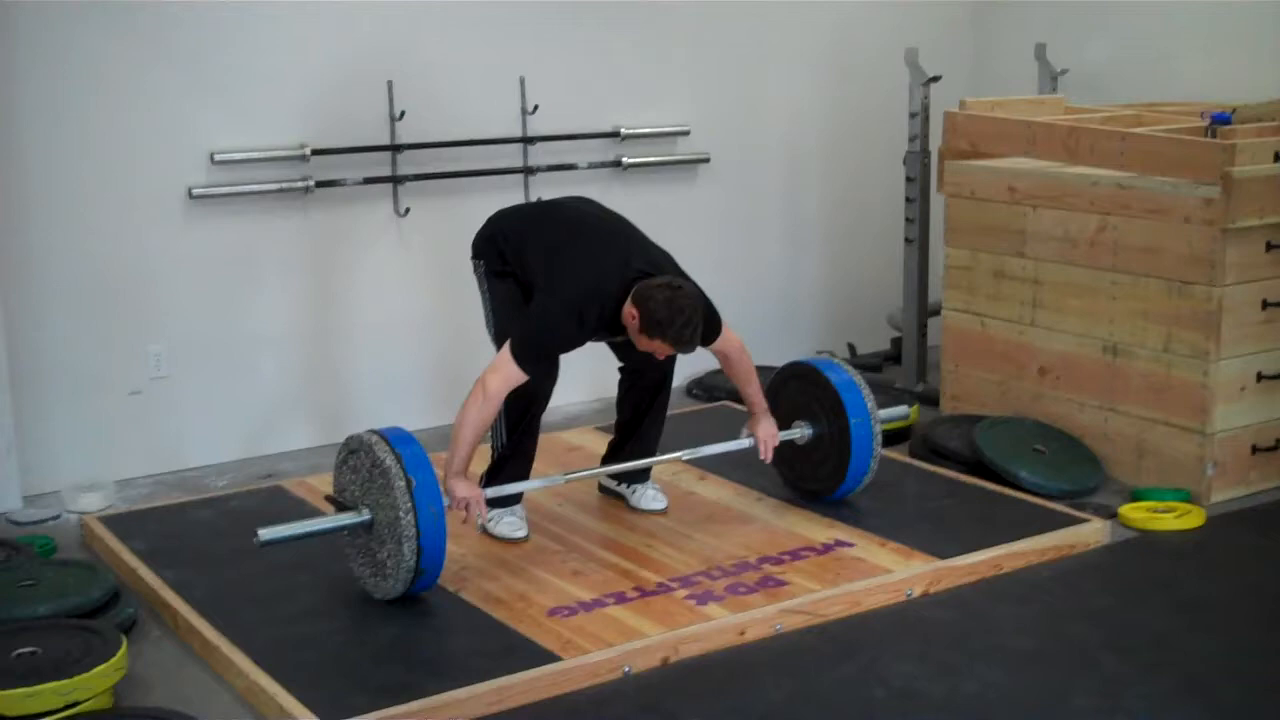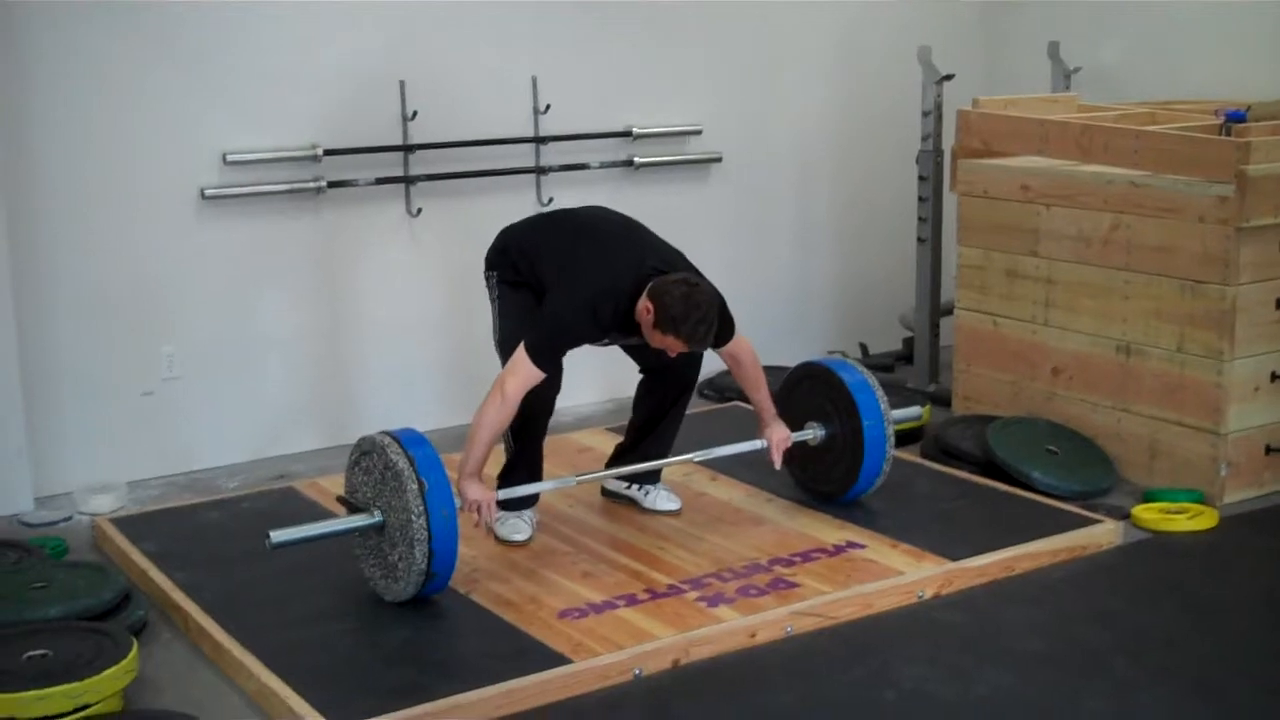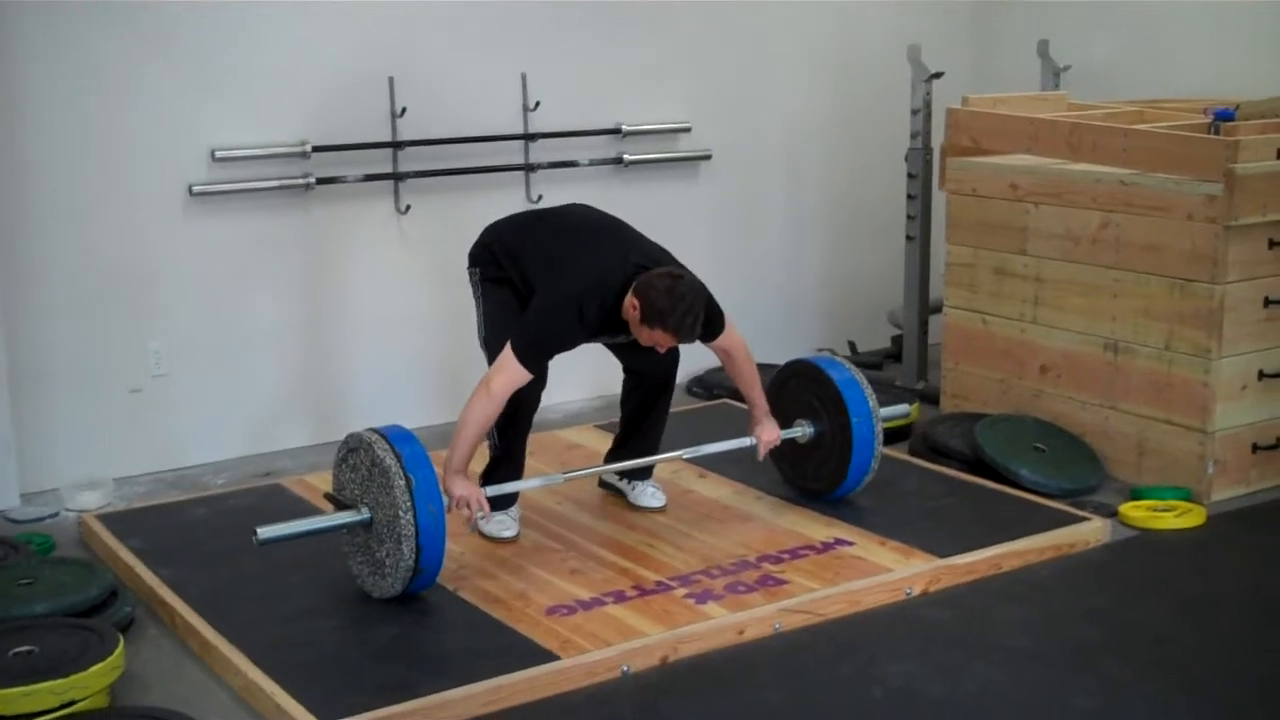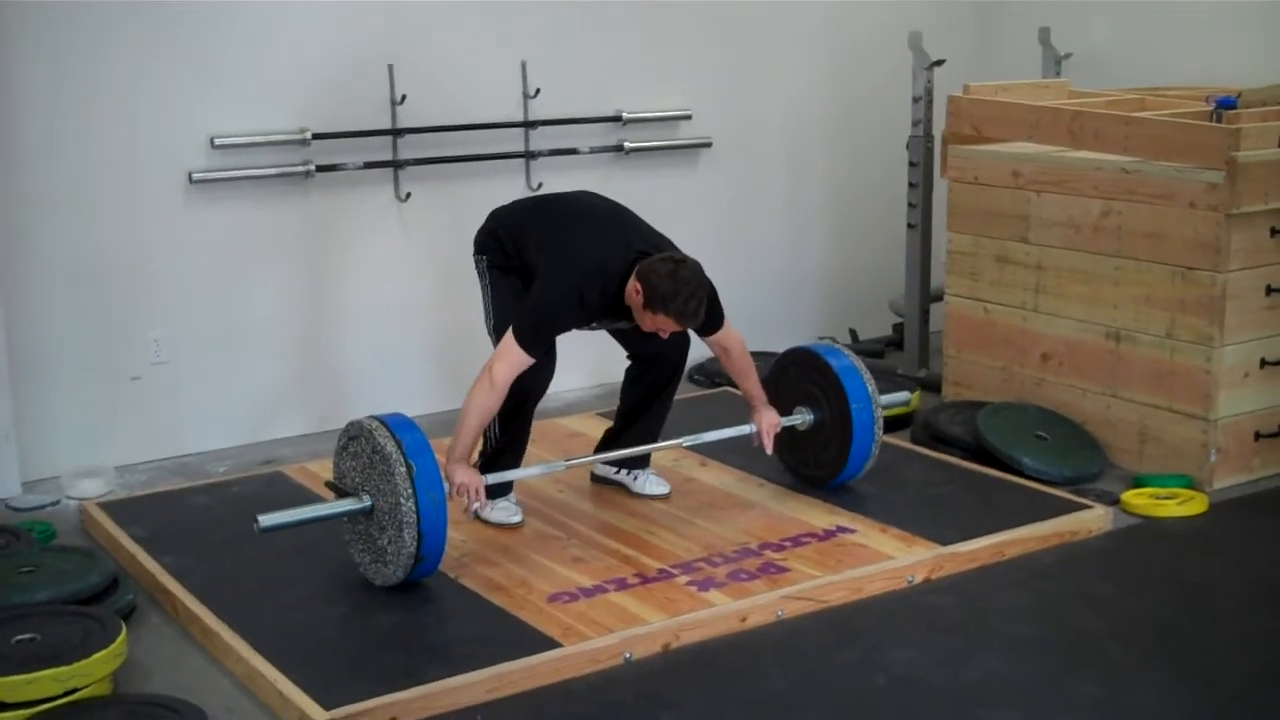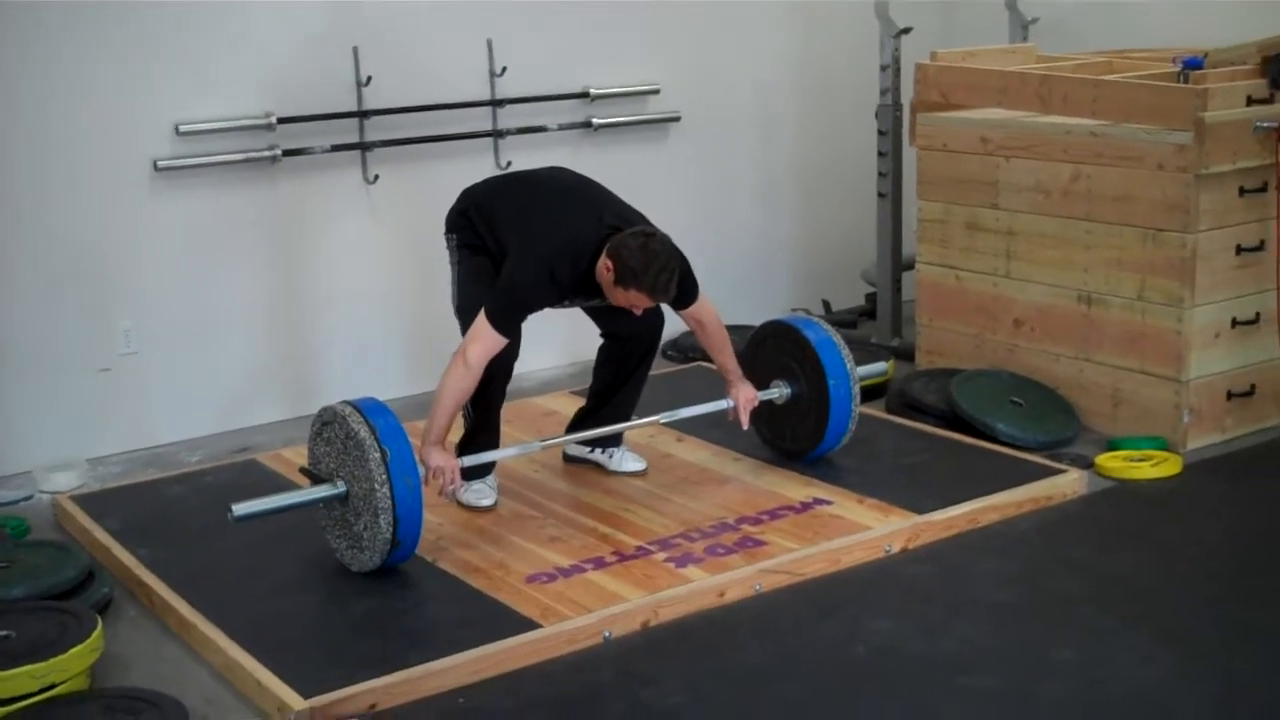
dt=0.5s
person 1, frame 1
left shoulder: (679, 299)
right shoulder: (573, 308)
left elbow: (729, 347)
right elbow: (491, 386)
left wrist: (760, 414)
right wrist: (456, 476)
right hip: (503, 254)
left knee: (651, 366)
right knee: (535, 376)
left ankle: (625, 473)
right ankle: (497, 496)
person 1, frame 2
left shoulder: (693, 299)
right shoulder: (585, 306)
left elbow: (737, 352)
right elbow: (509, 387)
left wrist: (769, 419)
right wrist: (469, 477)
right hip: (517, 268)
left knee: (683, 365)
right knee: (536, 384)
left ankle: (631, 474)
right ankle: (515, 502)
person 1, frame 3
left shoulder: (679, 294)
right shoulder: (574, 305)
left elbow: (731, 347)
right elbow: (496, 386)
left wrist: (761, 416)
right wrist: (455, 474)
right hip: (500, 265)
left knee: (657, 365)
right knee: (523, 381)
left ankle: (629, 470)
right ankle: (496, 497)
person 1, frame 4
left shoulder: (681, 283)
right shoulder: (575, 288)
left elbow: (727, 343)
right elbow: (499, 372)
left wrist: (759, 405)
right wrist: (457, 462)
right hip: (506, 252)
left knee: (671, 350)
right knee: (532, 368)
left ankle: (620, 460)
right ankle: (492, 485)
person 1, frame 5
left shoulder: (655, 258)
right shoulder: (545, 268)
left elbow: (702, 316)
right elbow: (472, 356)
left wrist: (735, 380)
right wrist: (432, 445)
left knee: (644, 327)
right knee: (497, 349)
left ankle: (594, 438)
right ankle: (473, 467)
